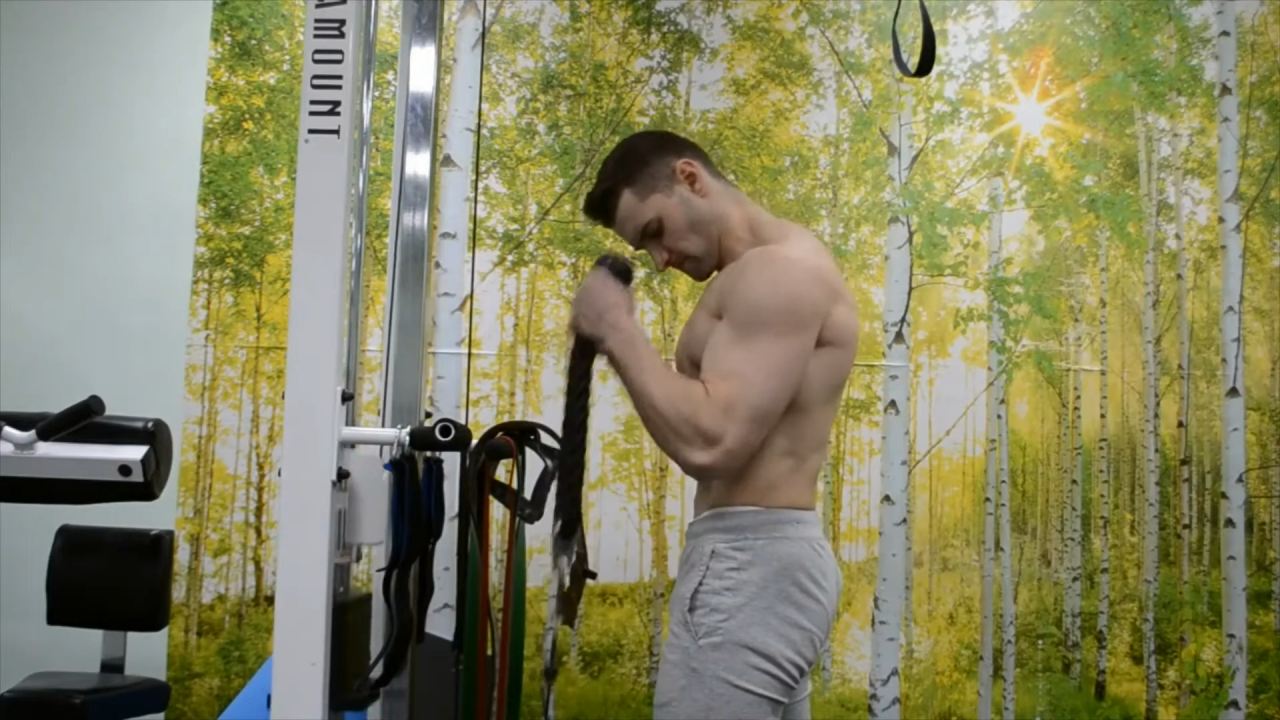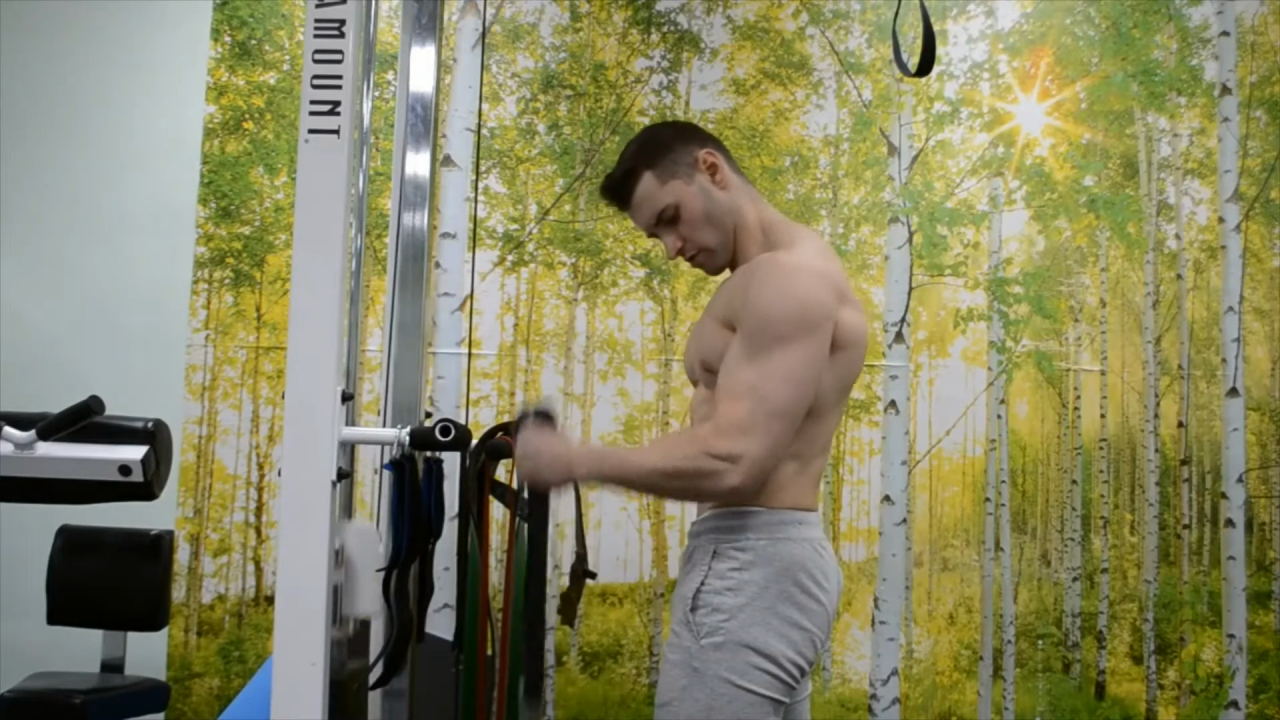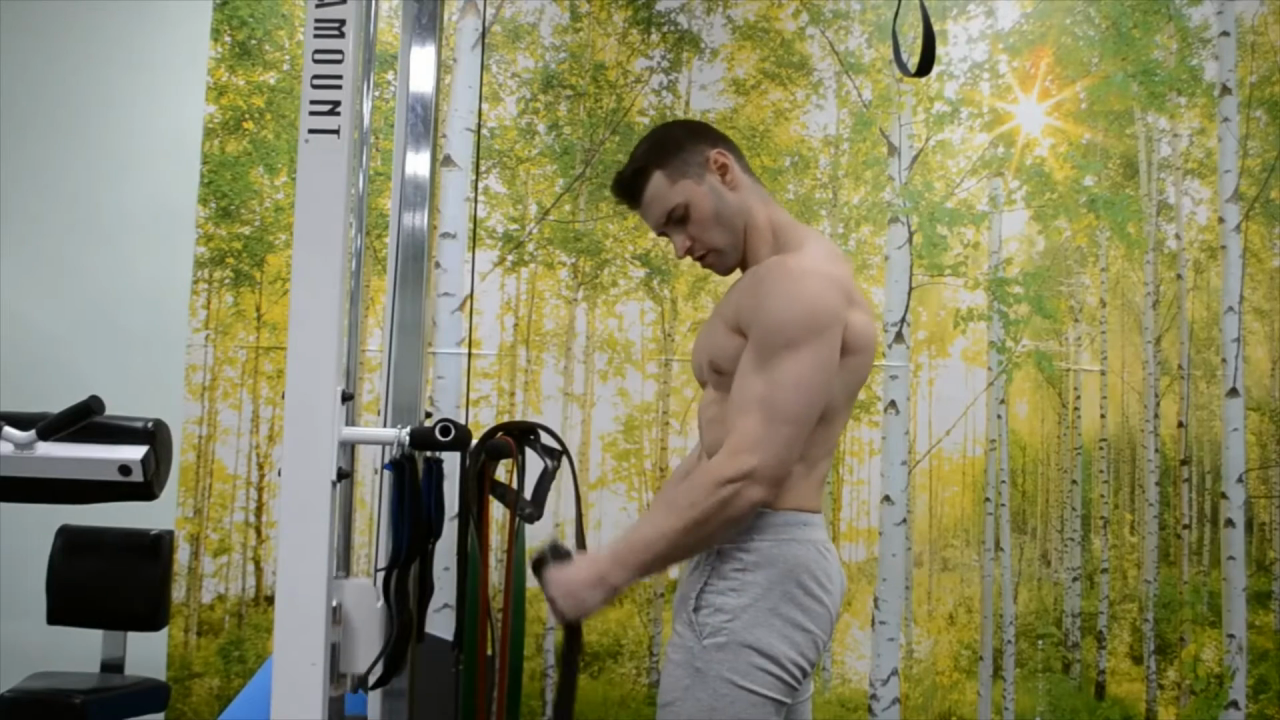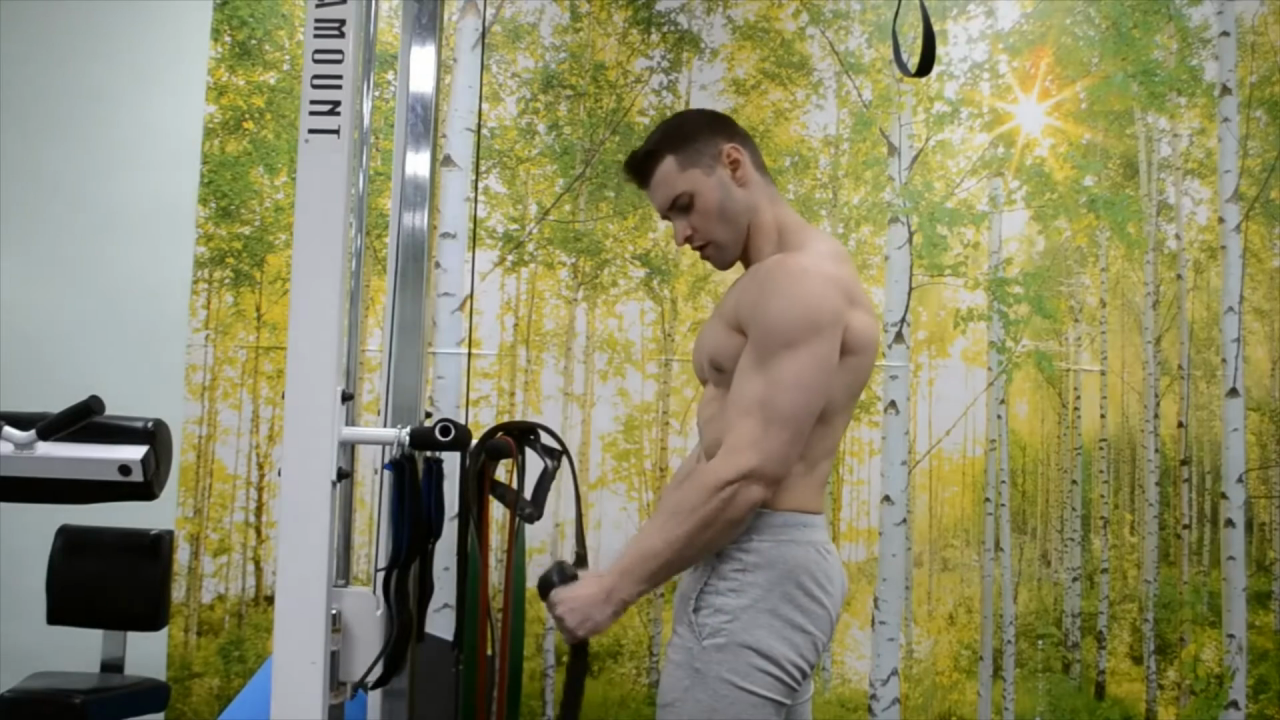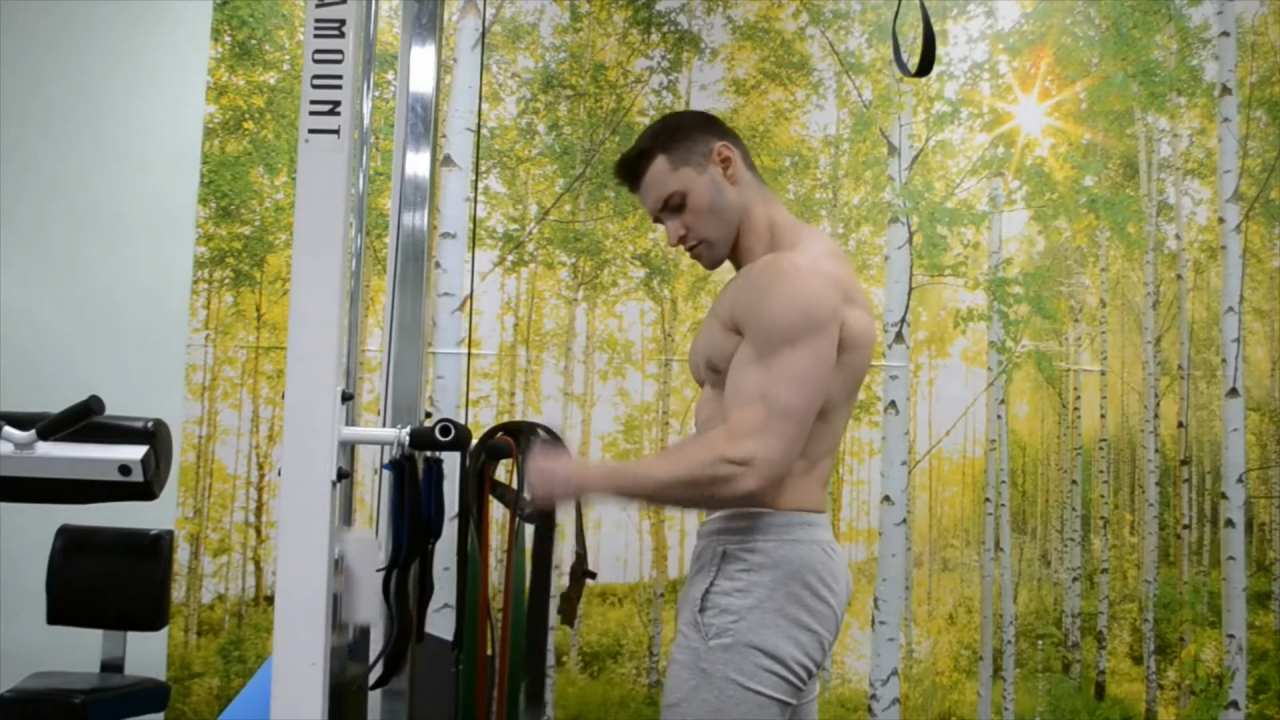
dt=0.3s
person 1, frame 1
left shoulder: (777, 270)
right shoulder: (765, 276)
left elbow: (710, 443)
right elbow: (705, 434)
left wrist: (617, 331)
right wrist: (623, 336)
left hip: (750, 563)
right hip: (761, 559)
person 1, frame 2
left shoulder: (789, 277)
right shoulder: (770, 281)
left elbow: (731, 460)
right elbow: (725, 445)
left wrist: (577, 458)
right wrist: (593, 460)
left hip: (751, 565)
right hip: (763, 561)
person 1, frame 3
left shoulder: (798, 281)
right shoulder: (774, 285)
left elbow: (748, 475)
right elbow: (715, 454)
left wrist: (608, 570)
right wrist: (620, 559)
left hip: (758, 570)
right hip: (766, 565)
person 1, frame 4
left shoulder: (800, 281)
right shoulder: (779, 284)
left elbow: (747, 476)
right elbow: (716, 452)
left wrist: (615, 587)
right wrist: (626, 570)
left hip: (758, 572)
right hip: (769, 566)
person 1, frame 5
left shoulder: (795, 275)
right shoulder: (777, 279)
left elbow: (745, 465)
right elbow: (724, 445)
left wrist: (586, 475)
right wrist: (605, 472)
left hip: (762, 570)
right hip: (770, 563)
